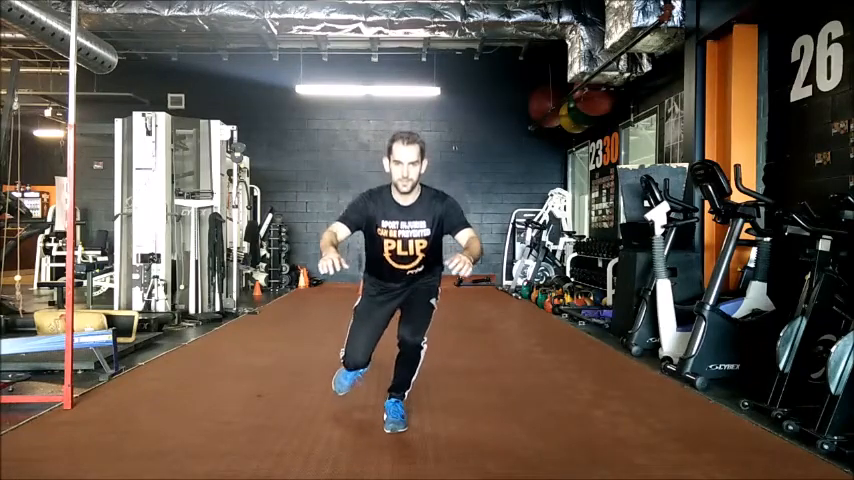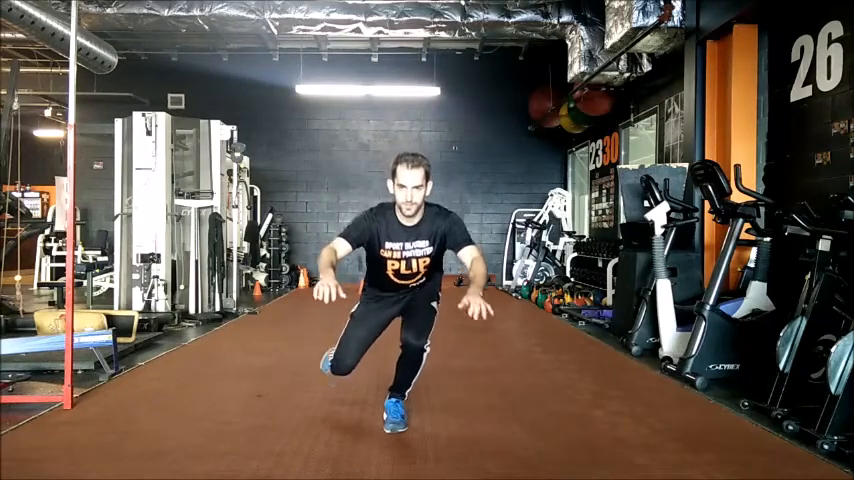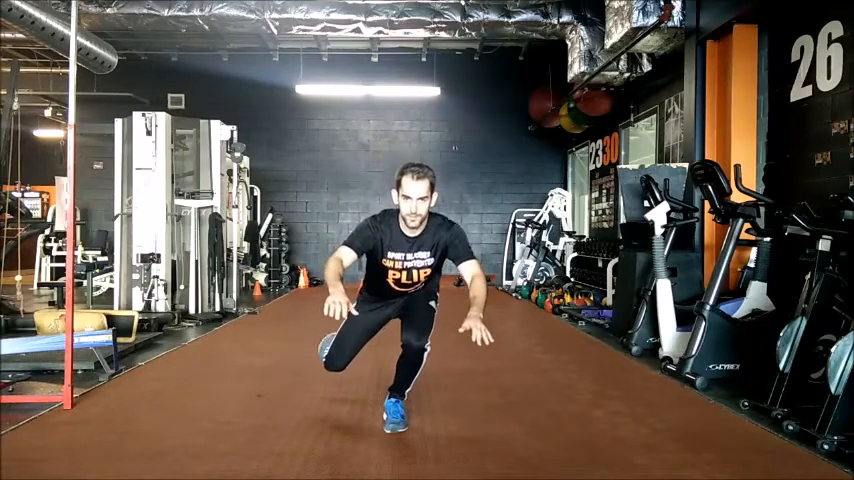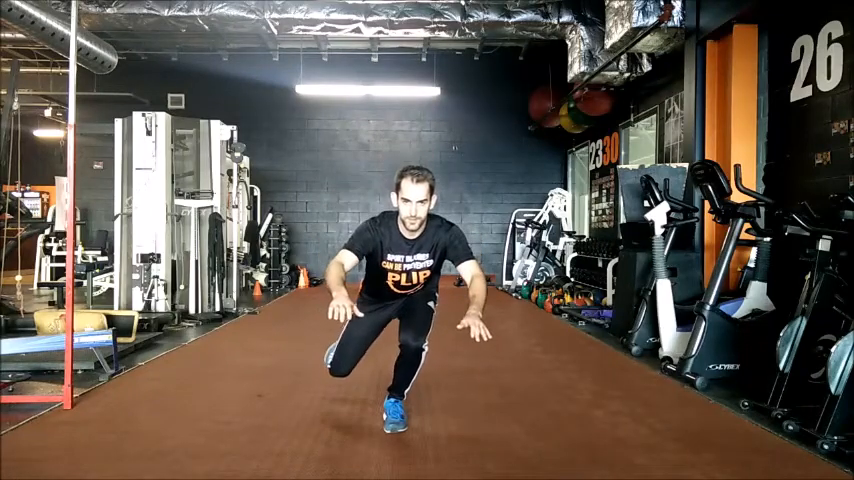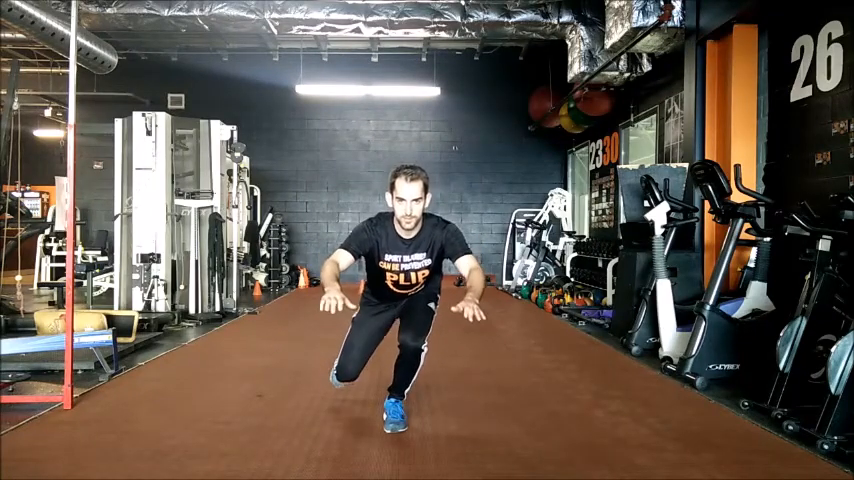
dt=0.3s
person 1, frame 1
left shoulder: (441, 204)
right shoulder: (369, 202)
left elbow: (471, 239)
right elbow: (334, 231)
left wrist: (467, 255)
right wrist: (329, 248)
left hip: (422, 285)
right hip: (378, 285)
left knee: (412, 339)
right knee: (354, 359)
left ankle: (396, 399)
right ankle: (355, 367)
person 1, frame 2
left shoulder: (445, 221)
right shoulder: (373, 220)
left elbow: (474, 258)
right elbow: (333, 249)
left wrist: (475, 290)
right wrist: (327, 274)
left hip: (422, 292)
right hip: (378, 294)
left knee: (415, 342)
right knee: (341, 366)
left ankle: (396, 400)
right ankle: (337, 356)
person 1, frame 3
left shoulder: (448, 232)
right shoulder: (375, 227)
left elbow: (474, 274)
right elbow: (337, 259)
left wrist: (475, 313)
right wrist: (336, 289)
left hip: (420, 296)
right hip: (376, 297)
left knee: (415, 343)
right knee: (334, 362)
left ankle: (395, 400)
right ankle: (337, 342)
person 1, frame 4
left shoulder: (446, 233)
right shoulder: (374, 229)
left elbow: (474, 275)
right elbow: (338, 263)
left wrist: (474, 311)
right wrist: (339, 294)
left hip: (419, 296)
right hip: (375, 298)
left knee: (413, 343)
right knee: (338, 368)
left ankle: (395, 400)
right ankle: (341, 347)
person 1, frame 5
left shoulder: (443, 231)
right shoulder: (372, 230)
left elbow: (473, 269)
right elbow: (333, 262)
left wrist: (470, 298)
right wrist: (332, 288)
left hip: (421, 297)
right hip: (378, 300)
left knee: (412, 343)
right knee: (346, 373)
left ankle: (395, 400)
right ankle: (344, 368)
